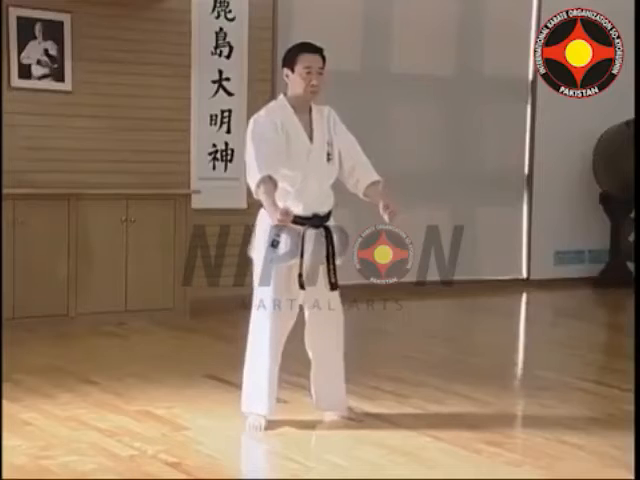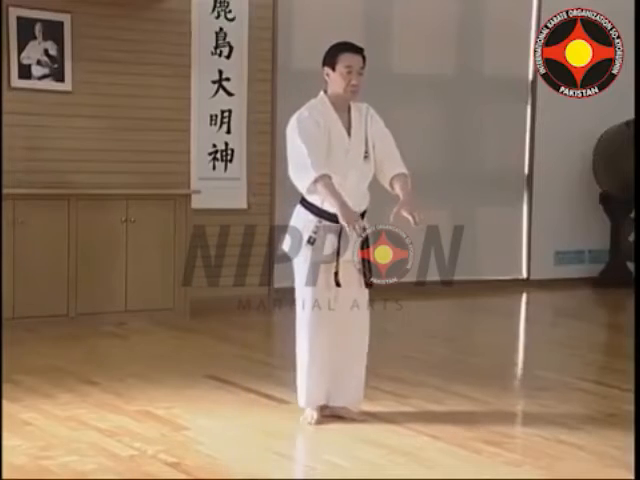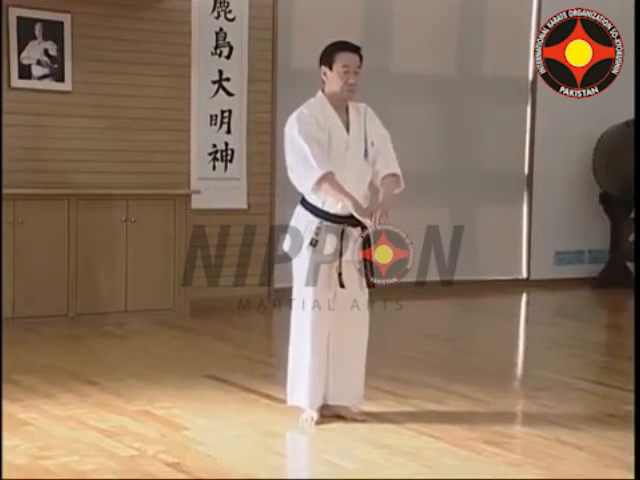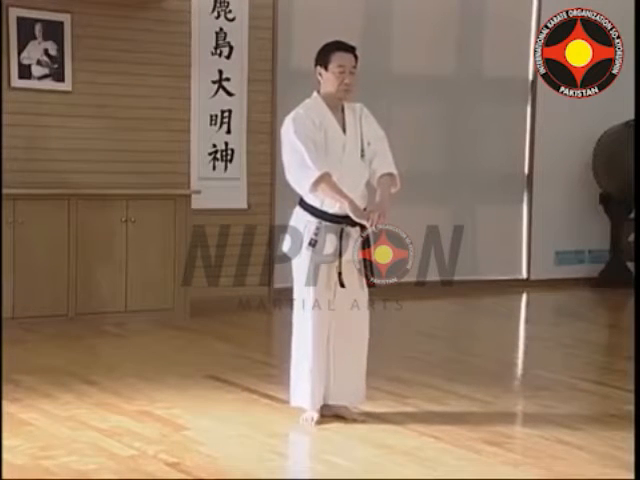
dt=1s
person 1, frame 1
left shoulder: (329, 120)
right shoulder: (266, 121)
left elbow: (356, 167)
right elbow: (260, 170)
left wrist: (381, 199)
right wrist: (272, 207)
left hip: (319, 232)
right hip: (280, 231)
left knee: (328, 319)
right knee: (271, 319)
left ankle: (332, 400)
right ankle: (258, 406)
person 1, frame 2
left shoulder: (368, 117)
right shoulder: (306, 119)
left elbow: (390, 164)
right elbow: (311, 169)
left wrist: (404, 197)
right wrist: (340, 207)
left hip: (353, 227)
right hip: (316, 225)
left knee: (352, 316)
right knee: (314, 314)
left ankle: (339, 399)
right ankle: (314, 399)
person 1, frame 3
left shoulder: (366, 117)
right shoulder: (305, 119)
left elbow: (386, 165)
right elbow: (314, 170)
left wrist: (384, 202)
right wrist: (354, 204)
left hip: (353, 230)
right hip: (316, 226)
left knee: (352, 315)
right knee: (313, 314)
left ankle: (339, 397)
right ankle: (311, 401)
person 1, frame 4
left shoulder: (362, 117)
right shoulder: (301, 120)
left elbow: (382, 163)
right elbow: (309, 172)
left wrist: (382, 200)
right wrist: (351, 205)
left hip: (353, 231)
right hip: (316, 227)
left knee: (353, 317)
right knee: (313, 316)
left ankle: (338, 397)
right ankle: (311, 401)
